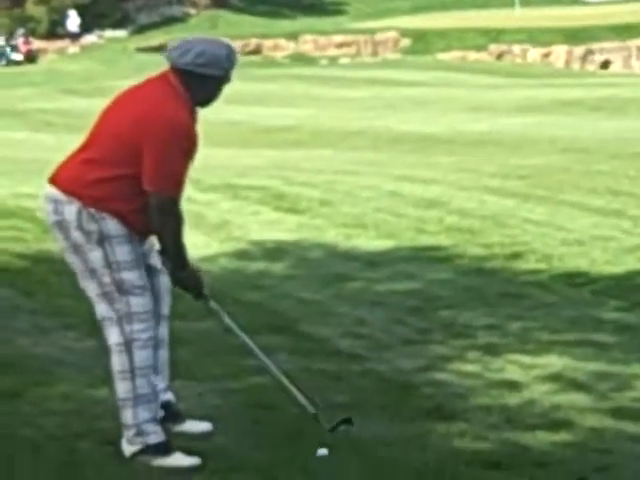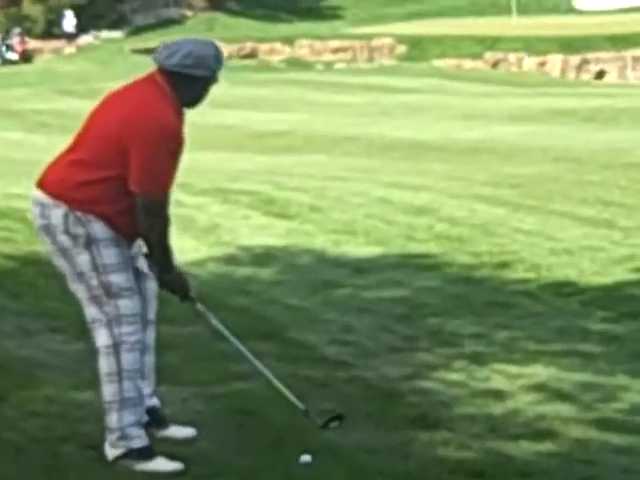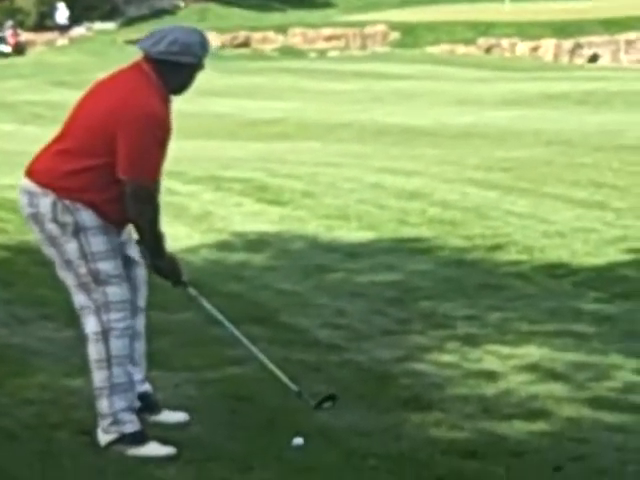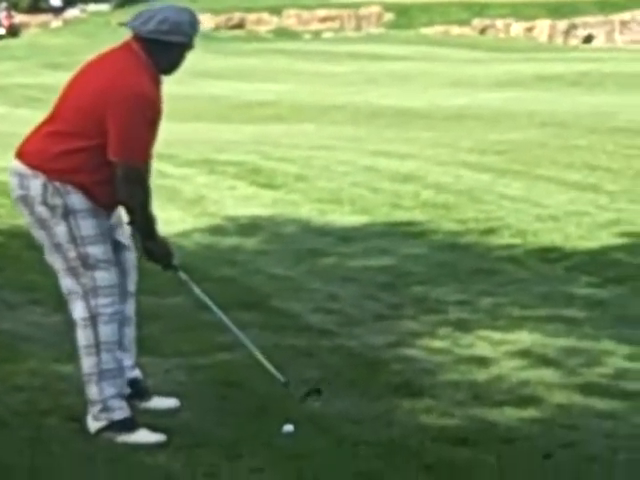
dt=0.1s
person 1, frame 1
left shoulder: (164, 93)
right shoulder: (171, 120)
left elbow: (159, 198)
right elbow: (163, 206)
left wrist: (168, 257)
right wrist: (180, 265)
left hip: (110, 211)
right hip: (87, 213)
left knee: (154, 301)
right knee: (131, 319)
left ankle: (158, 406)
right ankle: (141, 438)
person 1, frame 2
left shoulder: (151, 94)
right shoulder: (158, 121)
left elbow: (146, 200)
right elbow: (150, 208)
left wrist: (154, 259)
right wrist: (166, 267)
left hip: (97, 213)
right hip: (74, 216)
left knee: (140, 306)
right knee: (120, 322)
left ankle: (144, 411)
right ankle: (125, 441)
person 1, frame 3
left shoulder: (137, 83)
right shoulder: (145, 109)
left elbow: (136, 187)
right elbow: (140, 195)
left wrist: (147, 245)
right wrist: (157, 252)
left hip: (88, 202)
right hip: (64, 205)
left knee: (130, 293)
right knee: (109, 309)
left ankle: (135, 396)
right ankle: (117, 426)
person 1, frame 4
left shoulder: (126, 63)
right shoulder: (135, 89)
left elbow: (125, 169)
right elbow: (130, 176)
left wrist: (139, 227)
right wrist: (149, 235)
left hip: (78, 185)
right hip: (53, 187)
left knee: (120, 278)
right knee: (98, 294)
left ankle: (125, 382)
right ankle: (106, 413)
